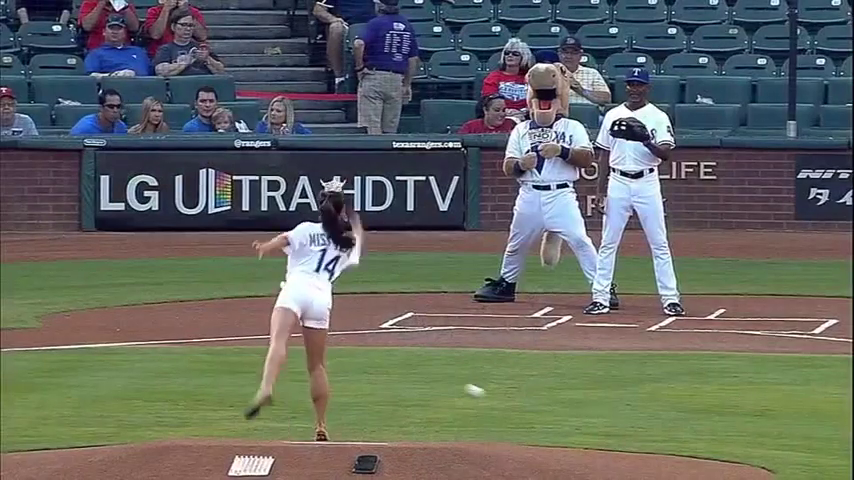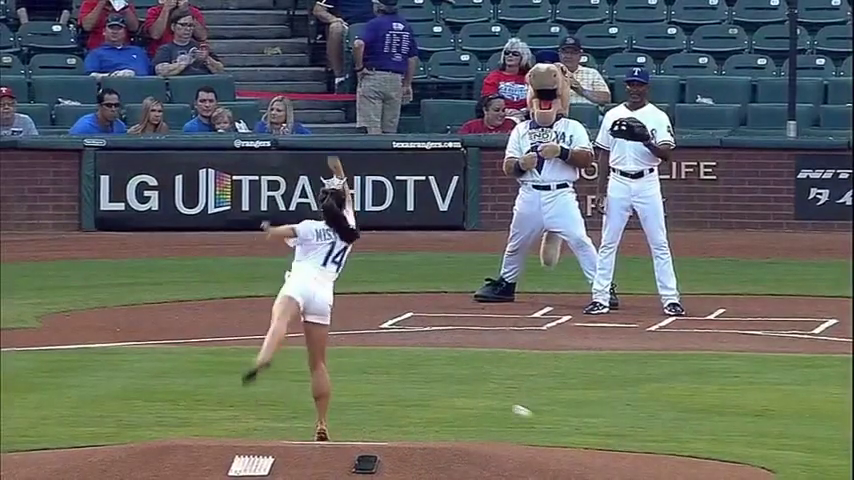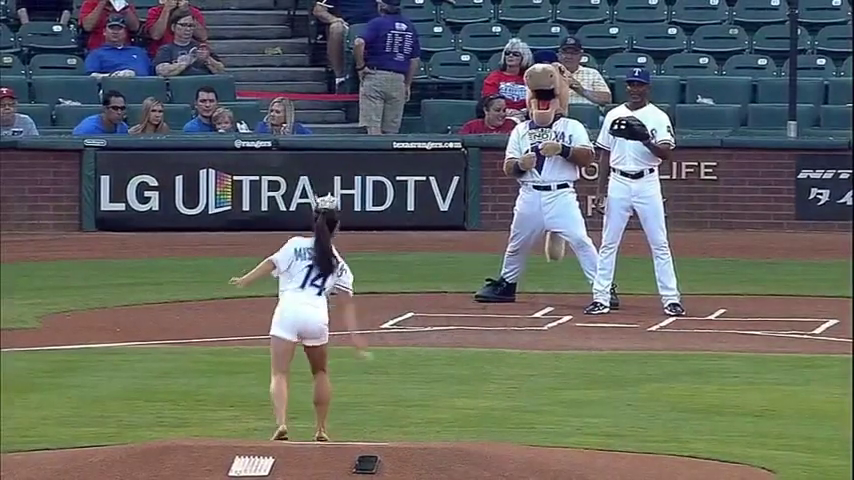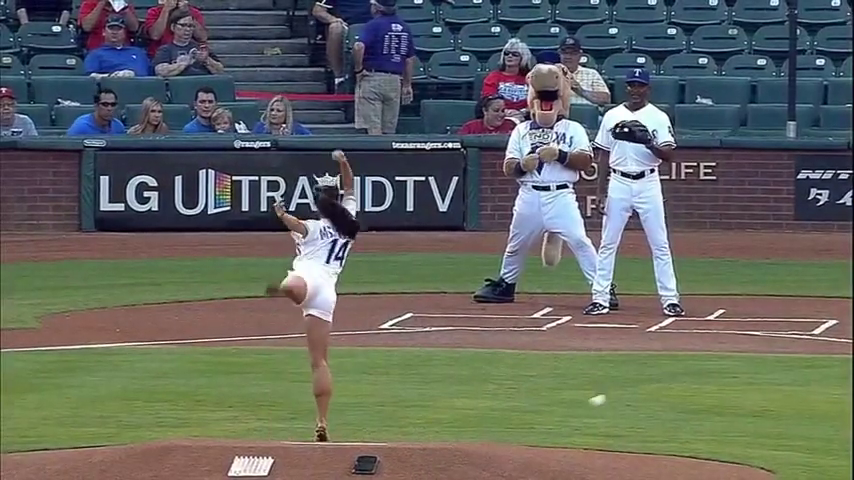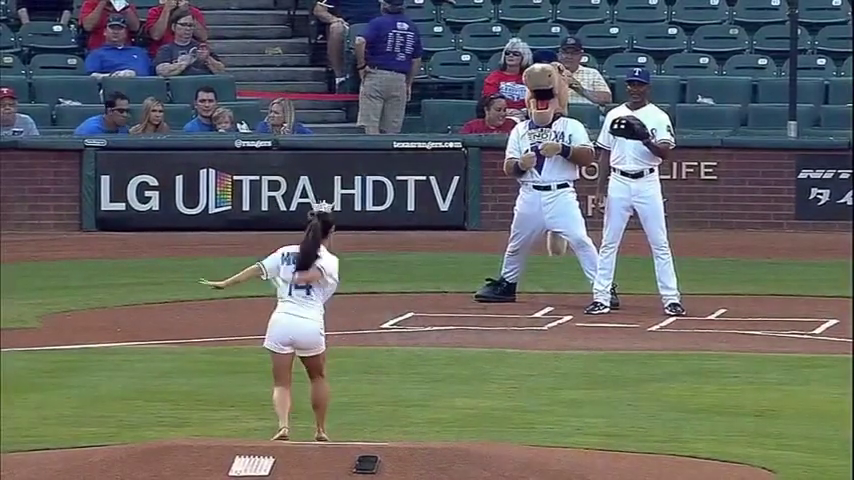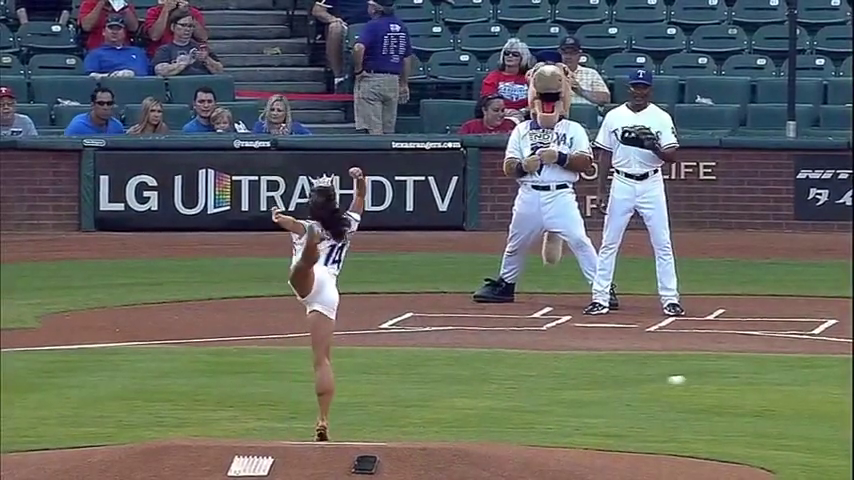
dt=0.5s
person 1, frame 1
left shoulder: (306, 229)
right shoulder: (348, 242)
left elbow: (285, 239)
left wrist: (265, 247)
right wrist: (356, 225)
left hip: (294, 291)
right hip: (320, 300)
left knee: (278, 342)
right knee: (317, 368)
left ankle: (265, 390)
right ankle: (321, 427)
person 1, frame 2
left shoulder: (313, 227)
right shoulder: (347, 228)
left elbow: (286, 232)
right elbow: (348, 200)
left wrist: (271, 229)
right wrist: (339, 171)
left hip: (298, 285)
right hip: (322, 297)
left knee: (278, 325)
right knee: (317, 365)
left ankle: (263, 359)
right ankle: (321, 426)
person 1, frame 3
left shoulder: (296, 244)
right shoulder: (339, 263)
left elbow: (271, 263)
right elbow: (347, 302)
left wrist: (245, 279)
right wrist: (354, 335)
left hip: (288, 312)
right hip: (316, 318)
left knee: (279, 375)
right knee: (320, 374)
left ankle: (281, 425)
right ankle: (321, 430)
person 1, frame 4
left shoulder: (316, 226)
right shoulder: (348, 225)
left elbow: (297, 226)
right elbow: (348, 189)
left wrist: (283, 216)
right wrist: (343, 164)
left hip: (306, 278)
right hip: (327, 292)
right knee: (319, 361)
left ankle: (285, 288)
right ankle: (323, 424)
person 1, frame 5
left shoulder: (287, 252)
right shoulder: (329, 261)
left elbow: (258, 269)
right elbow: (313, 276)
left wrist: (226, 283)
left hip: (281, 323)
right hip: (310, 327)
left knee: (281, 384)
right knee: (318, 378)
left ankle: (283, 426)
right ankle: (321, 431)
person 1, frame 6
left shoulder: (308, 229)
right shoulder: (346, 226)
left elbow: (293, 225)
right elbow: (359, 200)
left wrist: (281, 219)
right wrist: (359, 179)
left hip: (311, 283)
right hip: (329, 294)
right knee: (322, 361)
right ankle: (323, 424)
person 2, frame 1
left shoulder: (658, 117)
right shoulder: (612, 115)
left elbow: (666, 154)
right elbow: (604, 154)
left wrist: (648, 142)
right wrist: (600, 189)
left hip: (647, 184)
right hip: (618, 184)
left knee: (659, 244)
right knee: (608, 243)
left ankle: (670, 298)
right ankle: (600, 298)
person 2, frame 2
left shoulder: (658, 117)
right shoulder: (612, 115)
left elbow: (666, 154)
right elbow: (604, 154)
left wrist: (647, 141)
right wrist: (600, 189)
left hip: (647, 184)
right hip: (618, 184)
left knee: (659, 243)
right knee: (608, 243)
left ankle: (670, 298)
right ankle: (600, 298)
person 2, frame 3
left shoulder: (659, 117)
right shoulder: (613, 115)
left elbow: (666, 153)
right elbow: (605, 154)
left wrist: (646, 140)
right wrist: (600, 189)
left hip: (647, 184)
right hip: (618, 184)
left knee: (659, 244)
right knee: (608, 243)
left ankle: (670, 299)
right ankle: (600, 298)
person 2, frame 4
left shoulder: (659, 117)
right shoulder: (612, 116)
left elbow: (669, 155)
right elbow: (604, 155)
left wrist: (649, 144)
right wrist: (601, 189)
left hip: (648, 184)
right hip: (618, 184)
left knee: (660, 244)
right knee: (608, 243)
left ankle: (670, 299)
right ankle: (600, 299)
person 2, frame 5
left shoulder: (659, 117)
right shoulder: (613, 115)
left elbow: (665, 152)
right elbow: (606, 154)
left wrist: (646, 140)
right wrist: (600, 189)
left hip: (647, 183)
right hip: (618, 183)
left knee: (660, 243)
right knee: (608, 243)
left ankle: (671, 298)
right ankle: (600, 298)
person 2, frame 6
left shoulder: (662, 118)
right shoulder: (614, 116)
left elbow: (671, 156)
right elbow: (605, 155)
left wrist: (654, 148)
right wrist: (601, 190)
left hip: (651, 186)
right hip: (621, 184)
left knee: (662, 244)
right knee: (609, 244)
left ankle: (670, 299)
right ankle: (600, 299)
person 3, frame 1
left shoulder: (572, 126)
right shoulder: (521, 129)
left elbow: (587, 158)
right elbow: (507, 167)
left wrist: (562, 150)
right wrist: (520, 164)
left hip: (560, 195)
right hip: (529, 195)
left knee: (579, 240)
right knee: (517, 243)
right ankle: (505, 284)
person 3, frame 2
left shoulder: (572, 127)
right shoulder: (521, 129)
left elbow: (587, 158)
right elbow: (508, 168)
left wrist: (561, 151)
right wrist: (521, 164)
left hip: (560, 195)
right hip: (529, 195)
left knee: (579, 239)
right knee: (517, 243)
right ankle: (504, 285)
person 3, frame 3
left shoulder: (572, 127)
right shoulder: (521, 130)
left elbow: (588, 156)
right elbow: (508, 168)
left wrist: (561, 149)
right wrist: (519, 165)
left hip: (561, 198)
right hip: (529, 200)
left knee: (579, 240)
right knee: (517, 244)
right ankle: (505, 286)
person 3, frame 4
left shoulder: (573, 128)
right shoulder: (521, 130)
left elbow: (586, 160)
right elbow: (508, 168)
left wrist: (559, 154)
right wrist: (521, 165)
left hip: (560, 196)
right hip: (529, 196)
left knee: (578, 240)
right knee: (516, 244)
right ankle: (505, 285)
person 3, frame 5
left shoulder: (571, 126)
right shoulder: (521, 129)
left elbow: (587, 156)
right elbow: (508, 167)
left wrist: (562, 148)
right wrist: (520, 164)
left hip: (561, 196)
right hip: (529, 196)
left knee: (579, 240)
right knee: (517, 244)
right ankle: (506, 285)
person 3, frame 6
left shoulder: (573, 129)
right shoulder: (521, 129)
left elbow: (586, 162)
right elbow: (508, 167)
left wrist: (559, 157)
right wrist: (523, 166)
left hip: (560, 196)
right hip: (528, 196)
left knee: (578, 241)
right knee: (516, 244)
right ankle: (504, 285)
person 4, frame 1
left shoulder: (376, 23)
right shoulder: (407, 26)
left elbow: (359, 44)
right elbow: (413, 59)
left wrist: (359, 67)
right wrist: (407, 84)
left hip: (373, 77)
right hip: (396, 80)
left knee: (373, 126)
right knee: (390, 130)
person 4, frame 2
left shoulder: (375, 23)
right shoulder: (406, 26)
left elbow: (358, 44)
right elbow: (412, 58)
left wrist: (359, 67)
right wrist: (407, 84)
left hip: (373, 77)
right hip: (396, 80)
left knee: (373, 126)
right knee: (390, 130)
person 4, frame 3
left shoulder: (377, 23)
right shoulder: (410, 26)
left elbow: (359, 43)
right elbow: (415, 59)
left wrist: (360, 66)
right wrist: (407, 84)
left hip: (375, 77)
right hip: (398, 80)
left knee: (373, 125)
right knee: (391, 130)
person 4, frame 4
left shoulder: (374, 25)
right shoulder: (404, 27)
left elbow: (358, 47)
right elbow: (410, 59)
left wrist: (358, 69)
right wrist: (407, 84)
left hip: (372, 78)
right hip: (394, 81)
left knee: (373, 127)
right knee: (389, 131)
person 4, frame 5
left shoulder: (379, 22)
right shoulder: (412, 27)
left elbow: (360, 42)
right elbow: (416, 60)
left wrist: (361, 65)
right wrist: (408, 84)
left hip: (376, 76)
right hip: (399, 80)
left knee: (371, 125)
right knee: (392, 130)
person 4, frame 6
left shoulder: (373, 25)
right shoulder: (401, 27)
left elbow: (358, 48)
right elbow: (407, 58)
left wrist: (358, 70)
right wrist: (404, 84)
left hip: (371, 79)
right hip: (393, 81)
left knee: (374, 129)
right knee: (388, 131)
